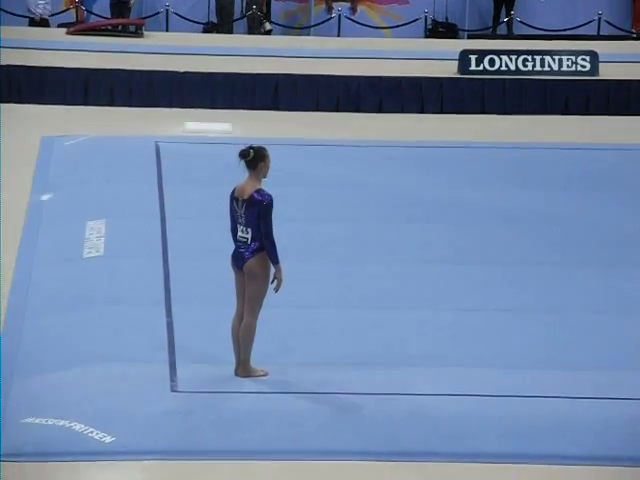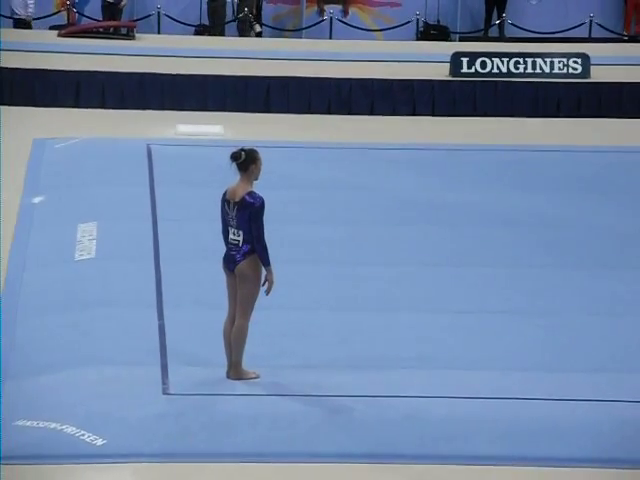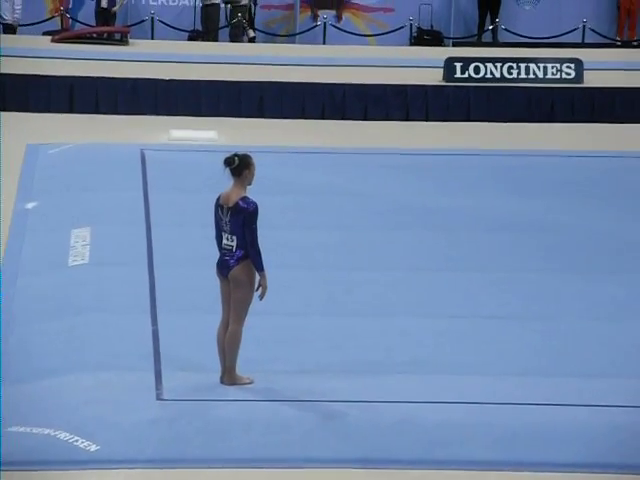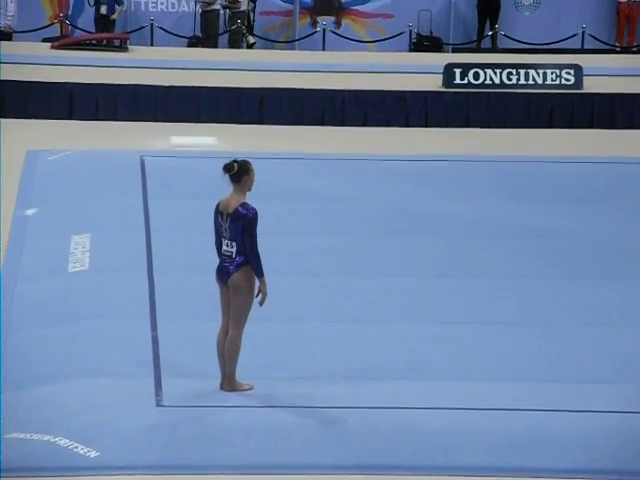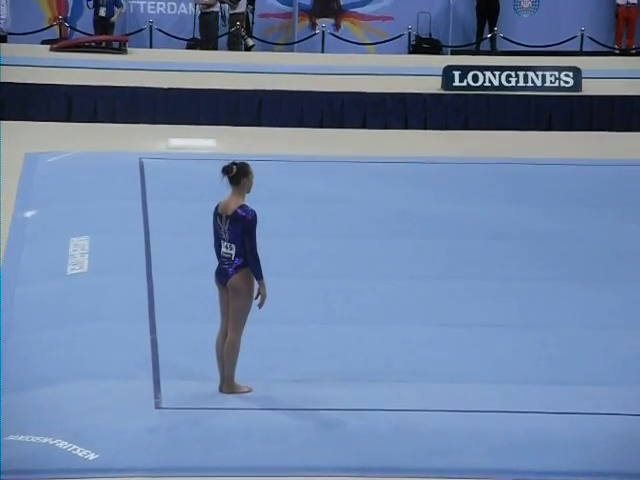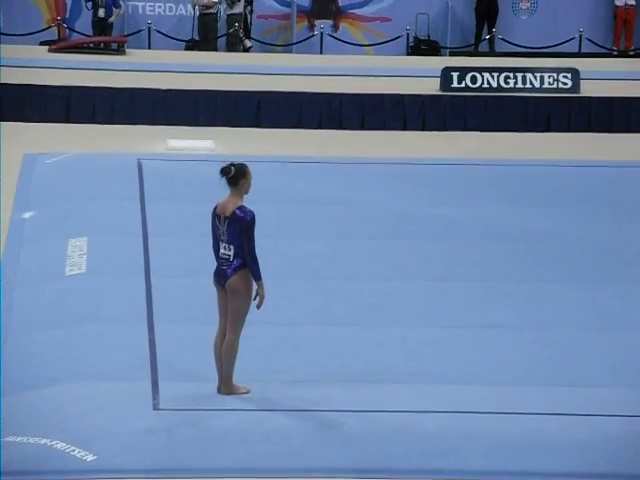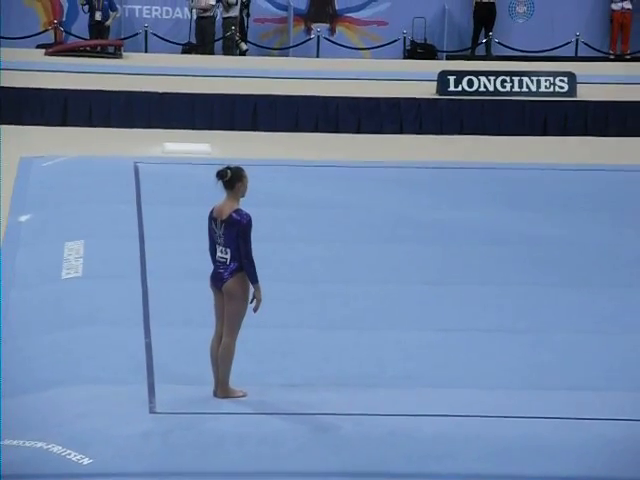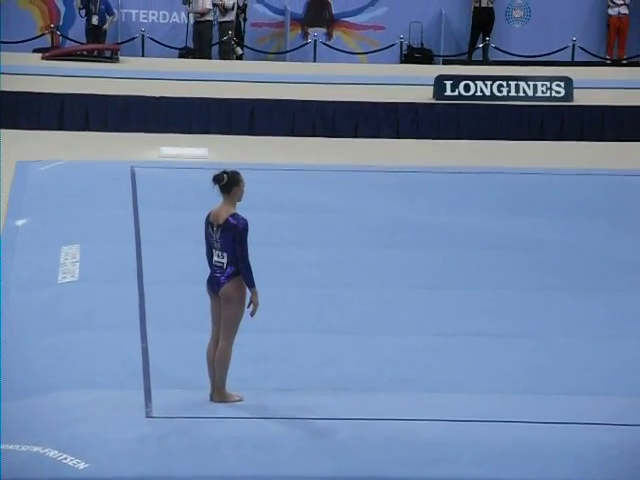
dt=0.2s
person 1, frame 1
left shoulder: (235, 192)
right shoulder: (264, 198)
left elbow: (233, 228)
right elbow: (267, 236)
right wrist: (277, 267)
left hip: (238, 255)
right hip: (256, 260)
left knee: (240, 312)
right knee: (251, 315)
left ankle: (239, 363)
right ankle: (245, 366)
person 1, frame 2
left shoulder: (226, 194)
right shoulder: (255, 200)
left elbow: (225, 231)
right elbow: (258, 238)
right wrist: (269, 270)
left hip: (229, 258)
right hip: (247, 262)
left knee: (232, 314)
right knee: (242, 317)
left ankle: (231, 366)
right ankle: (237, 369)
person 1, frame 3
left shoulder: (220, 199)
right shoulder: (249, 205)
left elbow: (218, 236)
right elbow: (252, 244)
right wrist: (262, 275)
left hip: (223, 263)
right hip: (241, 267)
left knee: (225, 319)
right knee: (236, 323)
left ankle: (225, 371)
right ankle: (231, 374)
person 1, frame 4
left shoulder: (219, 206)
right shoulder: (248, 211)
left elbow: (217, 242)
right elbow: (252, 250)
right wrist: (262, 281)
left hip: (222, 270)
right hip: (240, 273)
left knee: (225, 326)
right knee: (236, 329)
left ankle: (225, 378)
right ankle: (230, 381)
person 1, frame 5
left shoulder: (218, 208)
right shoulder: (247, 214)
left elbow: (217, 244)
right elbow: (251, 252)
right wrist: (261, 283)
left hip: (221, 272)
right hip: (239, 276)
left knee: (224, 328)
right knee: (234, 331)
left ankle: (223, 380)
right ankle: (229, 383)
person 1, frame 6
left shoulder: (217, 209)
right shoulder: (246, 215)
left elbow: (215, 246)
right elbow: (250, 252)
right wrist: (260, 284)
left hip: (220, 273)
right hip: (238, 276)
left knee: (222, 329)
right knee: (233, 332)
left ankle: (222, 382)
right ankle: (227, 384)
person 1, frame 7
left shoulder: (213, 212)
right shoulder: (242, 218)
left elbow: (212, 249)
right elbow: (246, 255)
right wrist: (256, 287)
left hip: (217, 276)
right hip: (235, 280)
left knee: (219, 332)
right knee: (229, 336)
left ankle: (218, 385)
right ankle: (224, 388)
person 1, frame 8
left shoulder: (210, 217)
right shoulder: (238, 222)
left elbow: (208, 253)
right elbow: (243, 260)
right wrist: (253, 291)
left hip: (213, 280)
right hip: (231, 284)
left knee: (215, 337)
right knee: (226, 340)
left ankle: (214, 389)
right ankle: (220, 392)
